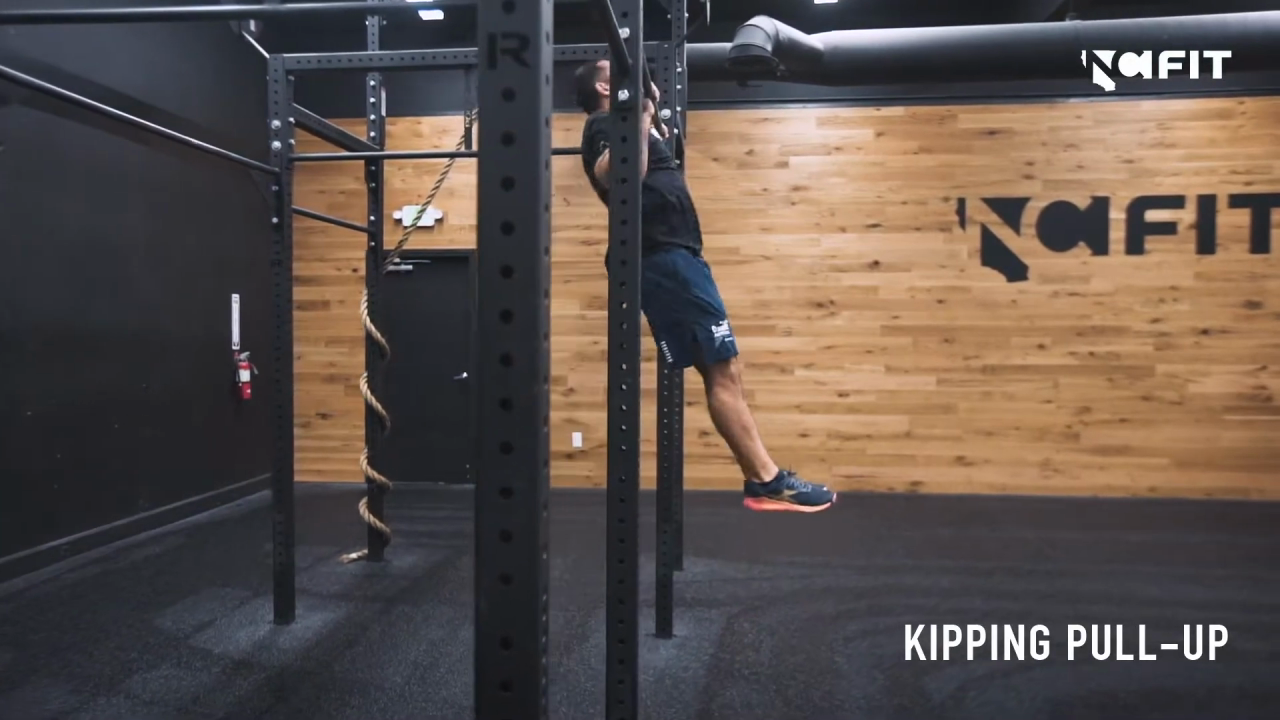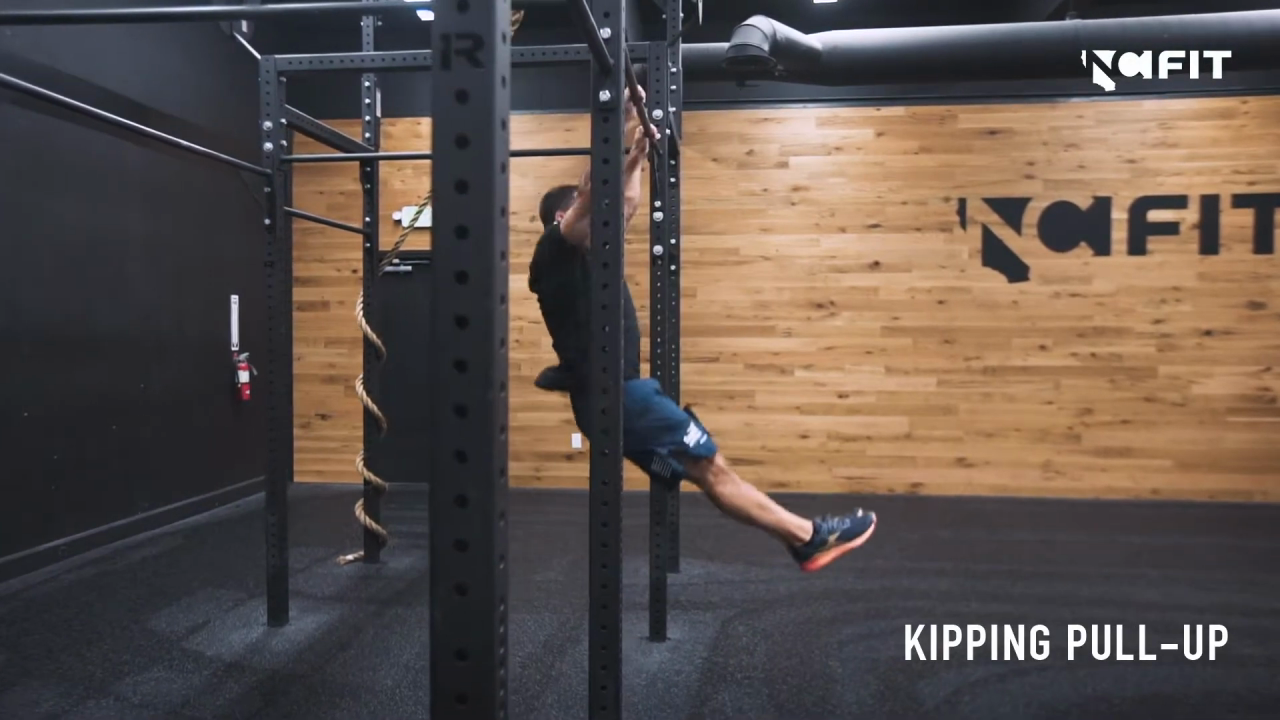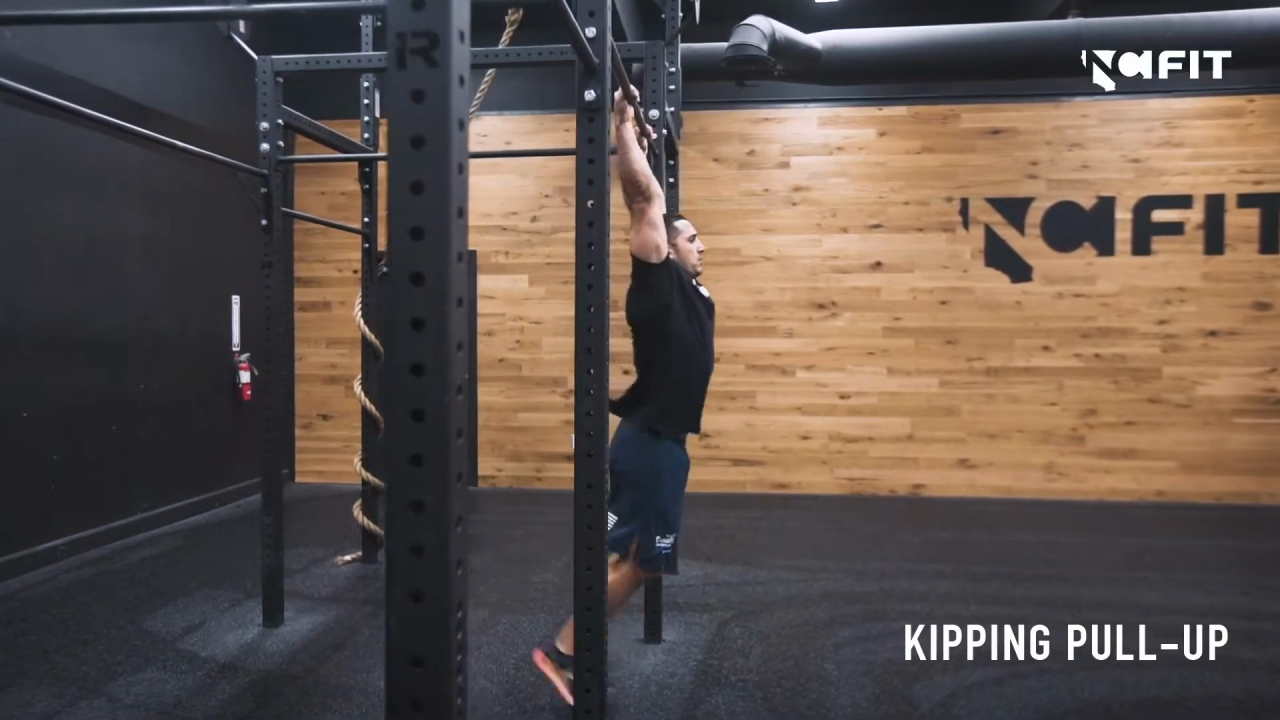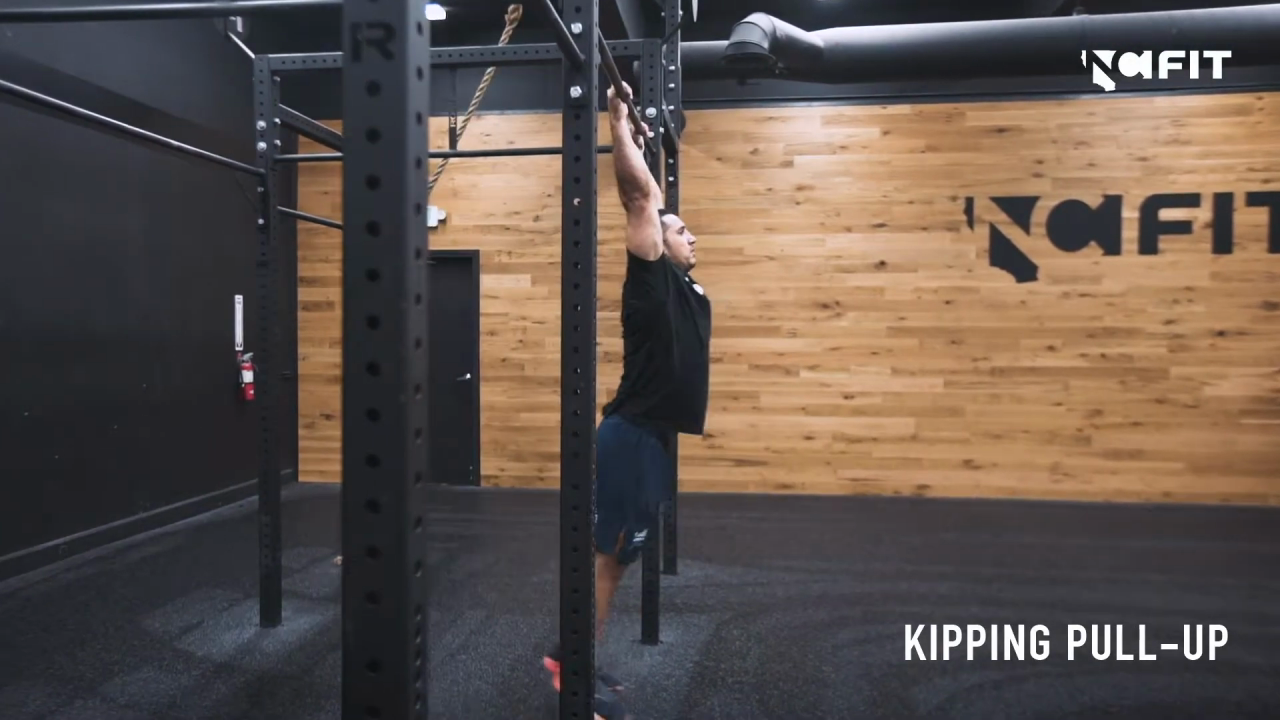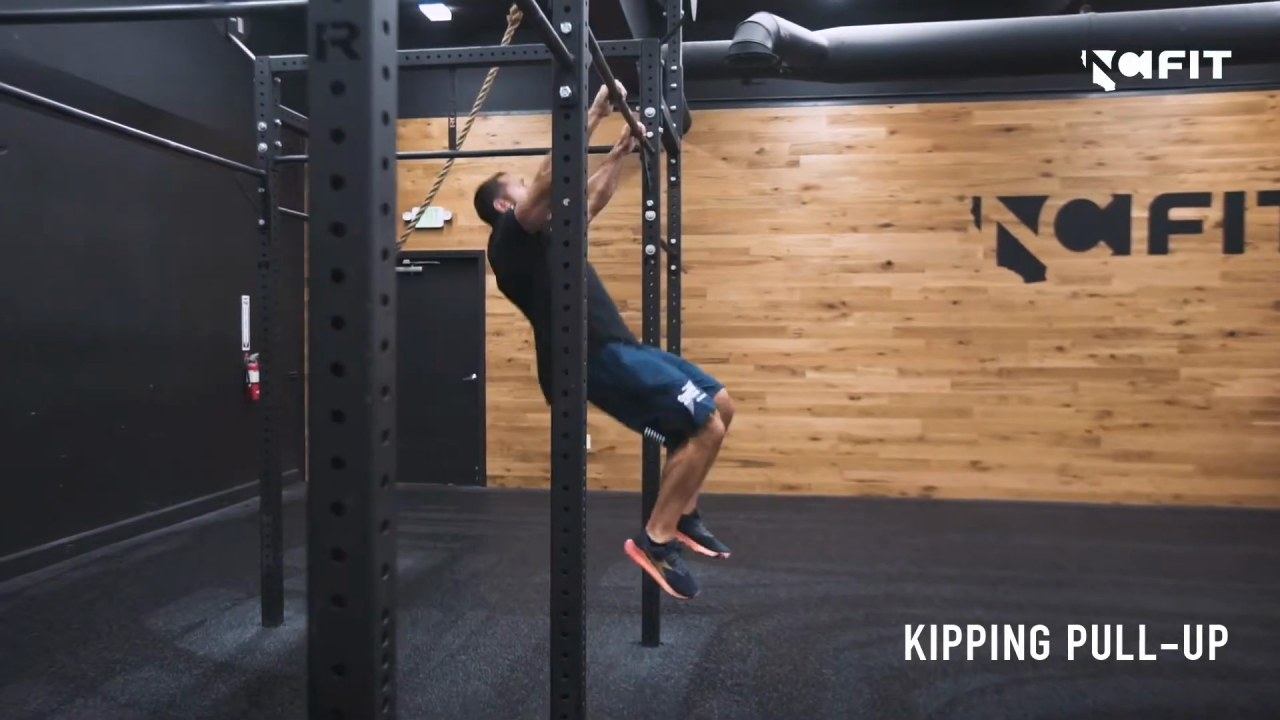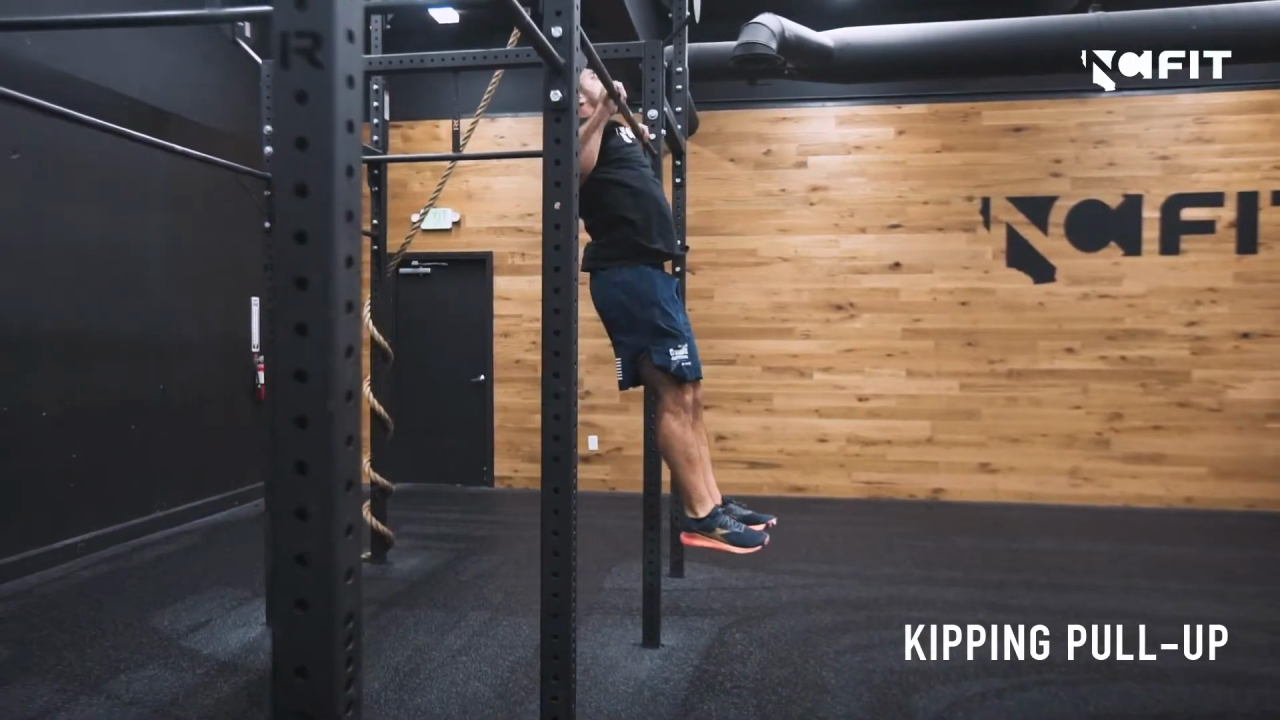
dt=0.3s
person 1, frame 1
left shoulder: (617, 132)
right shoulder: (603, 126)
left elbow: (659, 178)
right elbow: (618, 172)
left wrist: (650, 128)
right wrist: (642, 113)
left hip: (673, 256)
right hip: (665, 256)
left knee: (721, 368)
right knee: (721, 369)
left ankle: (769, 478)
right ankle: (767, 481)
person 1, frame 2
left shoulder: (583, 255)
right shoulder: (557, 253)
left elbow: (626, 204)
right elbow: (594, 194)
left wrist: (638, 153)
right wrist: (626, 127)
left hip: (620, 386)
left knee: (709, 464)
right knee: (711, 466)
left ankle: (804, 535)
right ankle: (811, 538)
person 1, frame 3
left shoulder: (684, 288)
right shoulder: (658, 282)
left elbow: (651, 200)
right elbow: (642, 201)
left wrist: (639, 142)
right wrist: (622, 128)
left hip: (662, 436)
right hip: (649, 439)
left knee: (642, 555)
right knee: (629, 556)
left ankle: (565, 643)
right ankle: (562, 651)
person 1, frame 4
left shoulder: (675, 283)
right shoulder: (653, 277)
left elbow: (650, 196)
right elbow: (639, 196)
left wrist: (634, 136)
right wrist: (618, 123)
left hip: (650, 430)
right hip: (636, 431)
left knee: (618, 549)
right knee: (608, 549)
right ankle: (572, 660)
person 1, frame 5
left shoulder: (535, 239)
right shoulder: (511, 239)
left elbow: (592, 203)
right elbow: (552, 180)
left wrist: (620, 153)
right wrist: (593, 113)
left hip: (616, 347)
right hip: (605, 355)
left knee: (717, 408)
right knee: (709, 421)
left ankle: (680, 517)
right ankle: (659, 536)
person 1, frame 6
left shoulder: (611, 131)
right shoulder: (589, 131)
right elbow: (577, 166)
left wrist: (639, 138)
right wrist: (605, 111)
left hip: (641, 273)
right hip: (631, 273)
left knee: (686, 395)
right knee: (678, 396)
left ankle: (714, 505)
right ankle: (703, 517)
